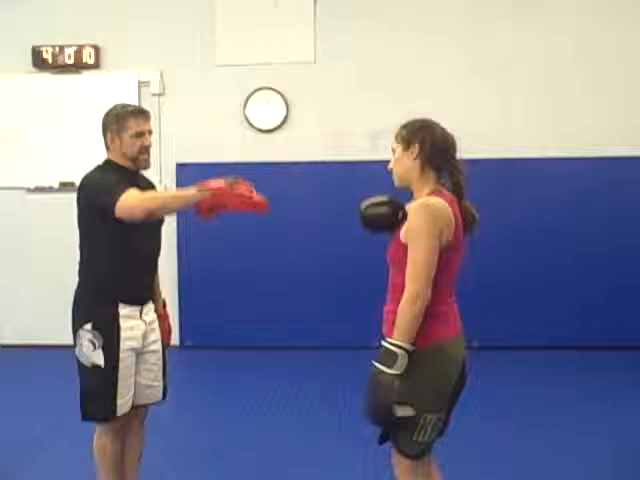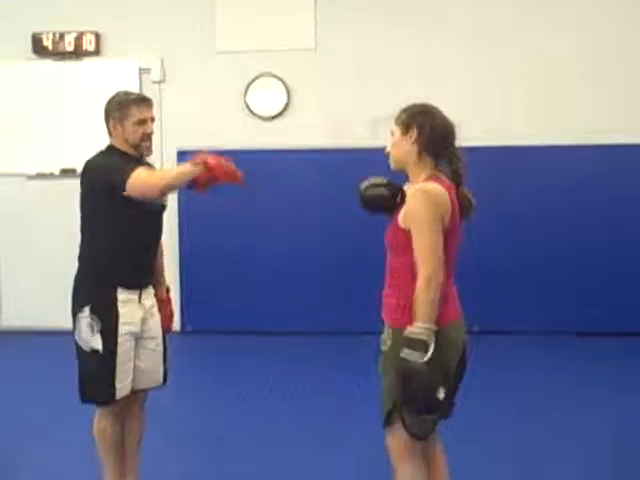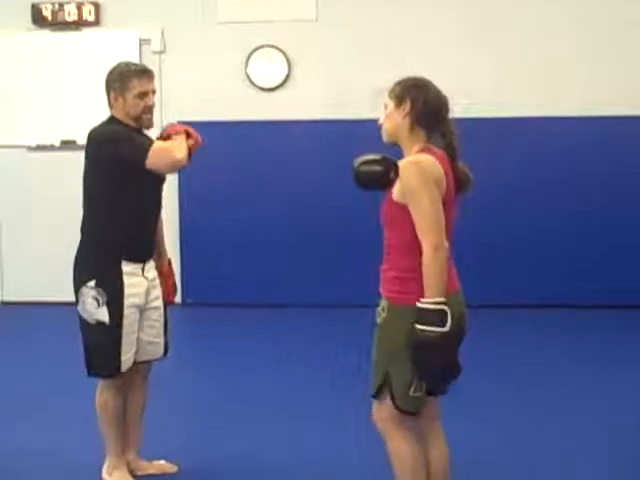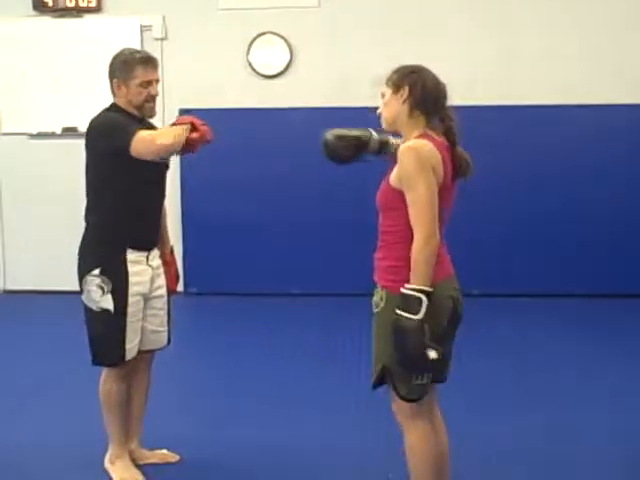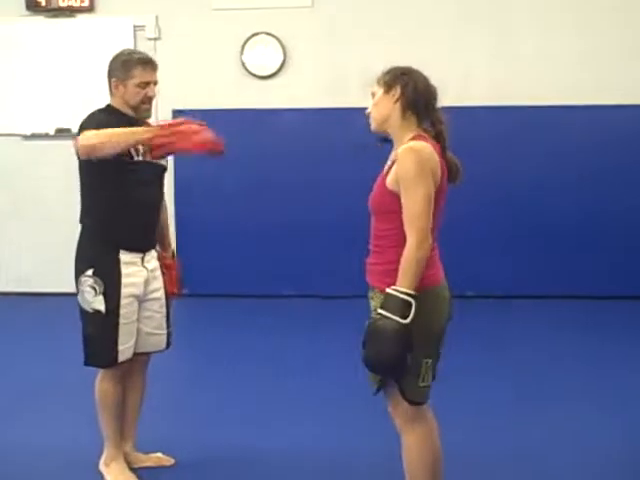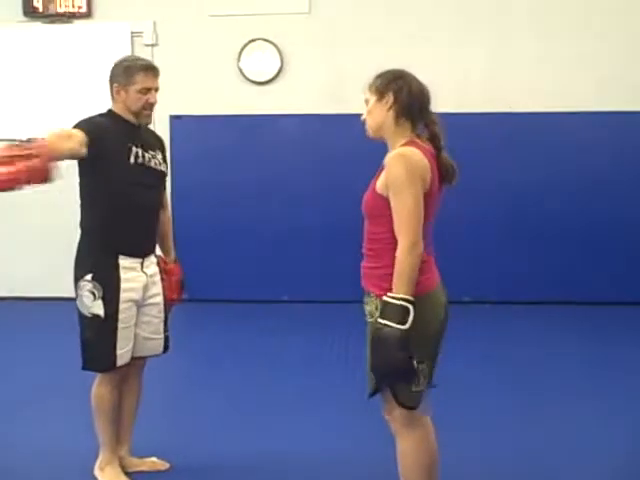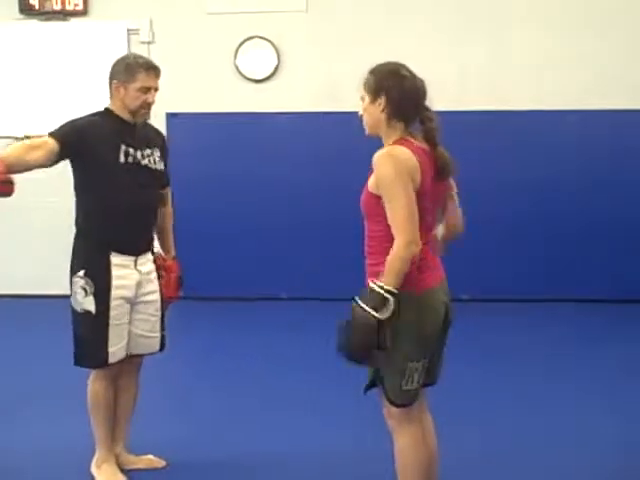
dt=0.2s
person 1, frame 1
left shoulder: (145, 186)
right shoulder: (98, 183)
right elbow: (137, 209)
left wrist: (158, 304)
right wrist: (201, 194)
left hip: (143, 314)
right hip: (106, 317)
left knee: (137, 413)
right knee: (111, 419)
person 1, frame 2
left shoulder: (148, 170)
right shoulder: (103, 167)
right elbow: (150, 187)
left wrist: (161, 289)
right wrist: (195, 168)
left hip: (144, 298)
right hip: (106, 302)
left knee: (137, 396)
right knee: (111, 402)
person 1, frame 3
left shoulder: (145, 141)
right shoulder: (107, 138)
right elbow: (173, 159)
left wrist: (163, 260)
right wrist: (179, 138)
left hip: (144, 270)
right hip: (106, 273)
left knee: (140, 368)
right knee: (113, 373)
person 1, frame 4
left shoulder: (151, 130)
right shoulder: (106, 125)
right elbow: (157, 148)
left wrist: (166, 249)
right wrist: (184, 130)
left hip: (148, 258)
right hip: (111, 261)
left knee: (143, 355)
right knee: (117, 361)
left ankle: (133, 445)
person 1, frame 5
left shoulder: (161, 133)
right shoulder: (101, 123)
right elbow: (86, 145)
left wrist: (167, 251)
right wrist: (149, 133)
left hip: (148, 260)
right hip: (108, 262)
left knee: (142, 357)
right knee: (114, 364)
person 1, frame 6
left shoulder: (153, 141)
right shoulder: (101, 130)
left wrist: (169, 259)
left hip: (145, 266)
right hip: (106, 267)
left knee: (137, 363)
right knee: (110, 368)
person 1, frame 7
left shoulder: (155, 139)
right shoulder: (89, 130)
right elbow: (41, 148)
left wrist: (170, 256)
left hip: (144, 263)
right hip: (100, 264)
left knee: (133, 360)
right knee: (105, 364)
person 2, frame 1
left shoulder: (428, 210)
right shoulder: (442, 204)
left elbow: (417, 294)
left wrist: (390, 365)
right wrist: (400, 219)
left hip: (423, 351)
right hip: (440, 345)
person 2, frame 2
left shoulder: (424, 194)
right shoulder: (438, 188)
left elbow: (430, 276)
left wrist: (418, 348)
right wrist: (399, 202)
left hip: (417, 331)
right hip: (439, 327)
left knee: (403, 447)
right knee: (422, 440)
person 2, frame 3
left shoulder: (416, 166)
right shoulder: (433, 160)
left elbow: (435, 247)
left wrist: (433, 321)
right wrist: (393, 176)
left hip: (413, 308)
right hip: (430, 302)
left knee: (390, 418)
right knee: (422, 418)
person 2, frame 4
left shoulder: (416, 153)
right shoulder: (430, 145)
left elbow: (426, 237)
left wrist: (414, 309)
right wrist: (373, 142)
left hip: (410, 293)
right hip: (427, 289)
left knee: (409, 409)
right knee: (421, 403)
person 2, frame 5
left shoulder: (412, 155)
right shoulder: (415, 149)
left elbow: (419, 241)
left wrist: (395, 313)
left hip: (404, 297)
right hip: (407, 296)
left knee: (406, 411)
right knee: (413, 407)
person 2, frame 6
left shoulder: (402, 160)
right shoulder: (422, 154)
left elbow: (410, 246)
right elbow: (442, 178)
left wrist: (395, 317)
left hip: (402, 301)
right hip: (420, 296)
left knee: (403, 416)
right knee: (412, 411)
person 2, frame 7
left shoulder: (390, 159)
right shoulder: (432, 154)
left elbow: (406, 243)
right elbow: (453, 221)
left wrist: (375, 304)
left hip: (406, 299)
right hip: (430, 291)
left knee: (401, 413)
right knee: (411, 407)
